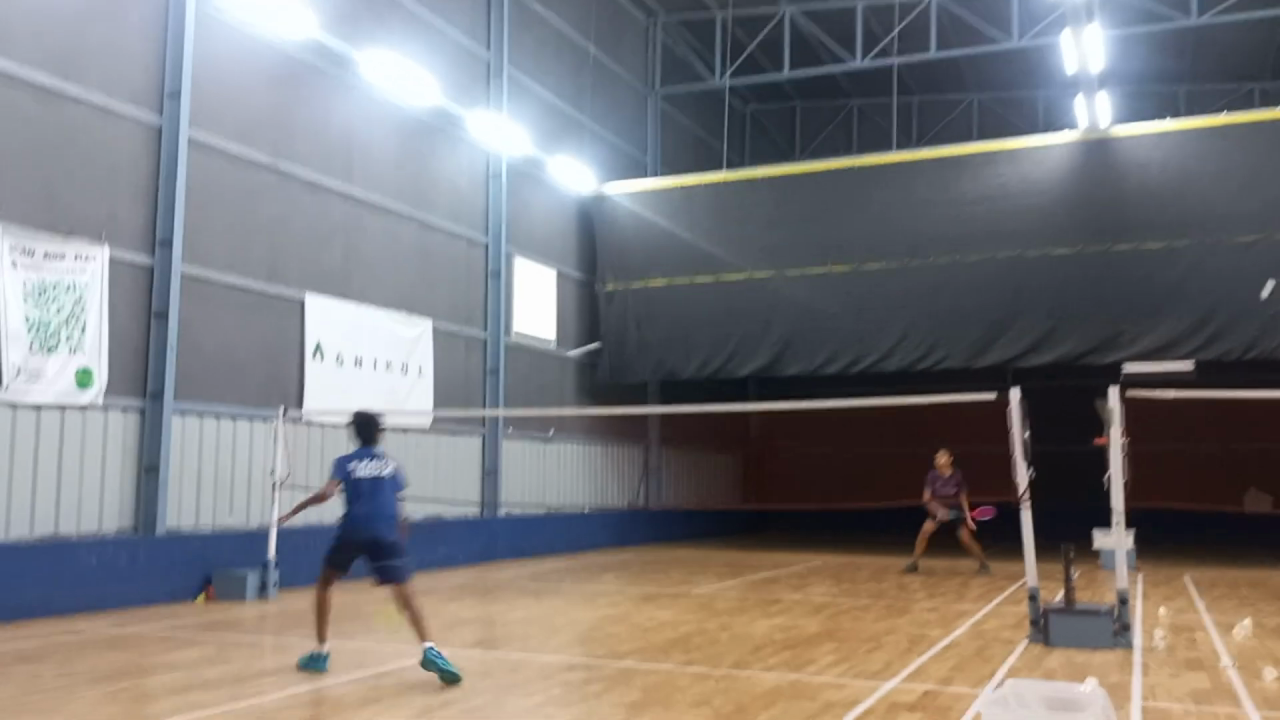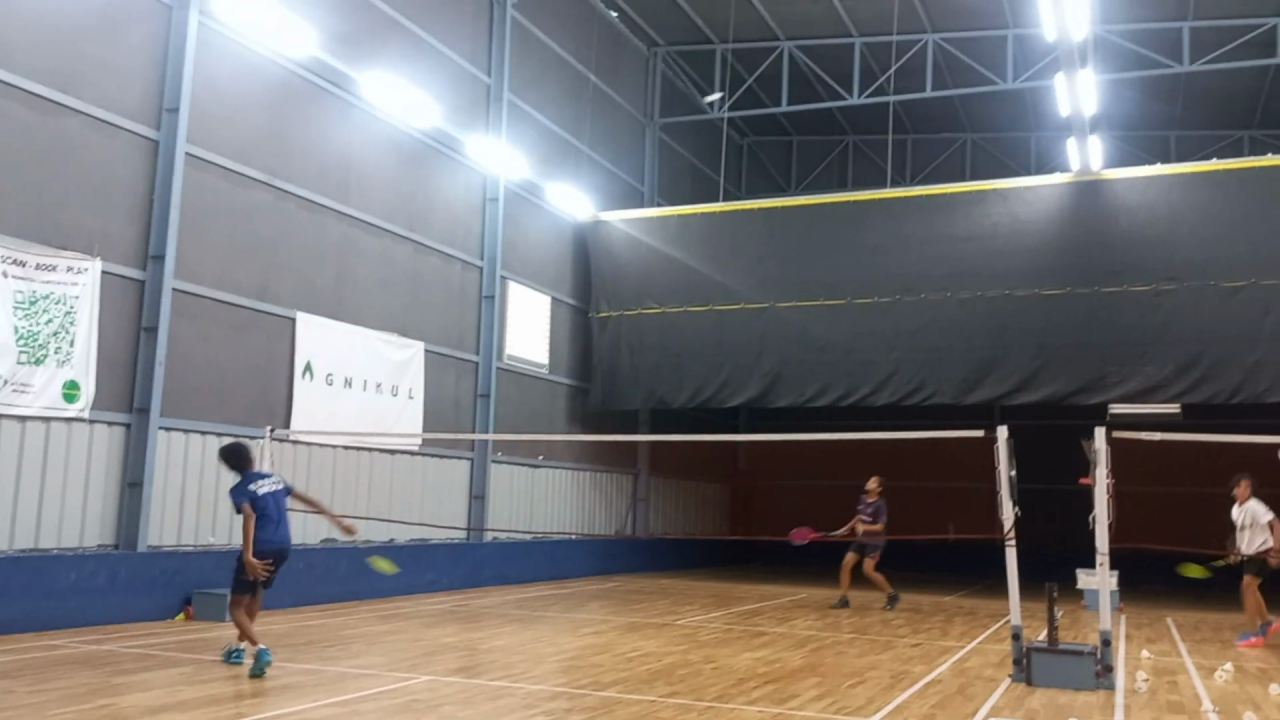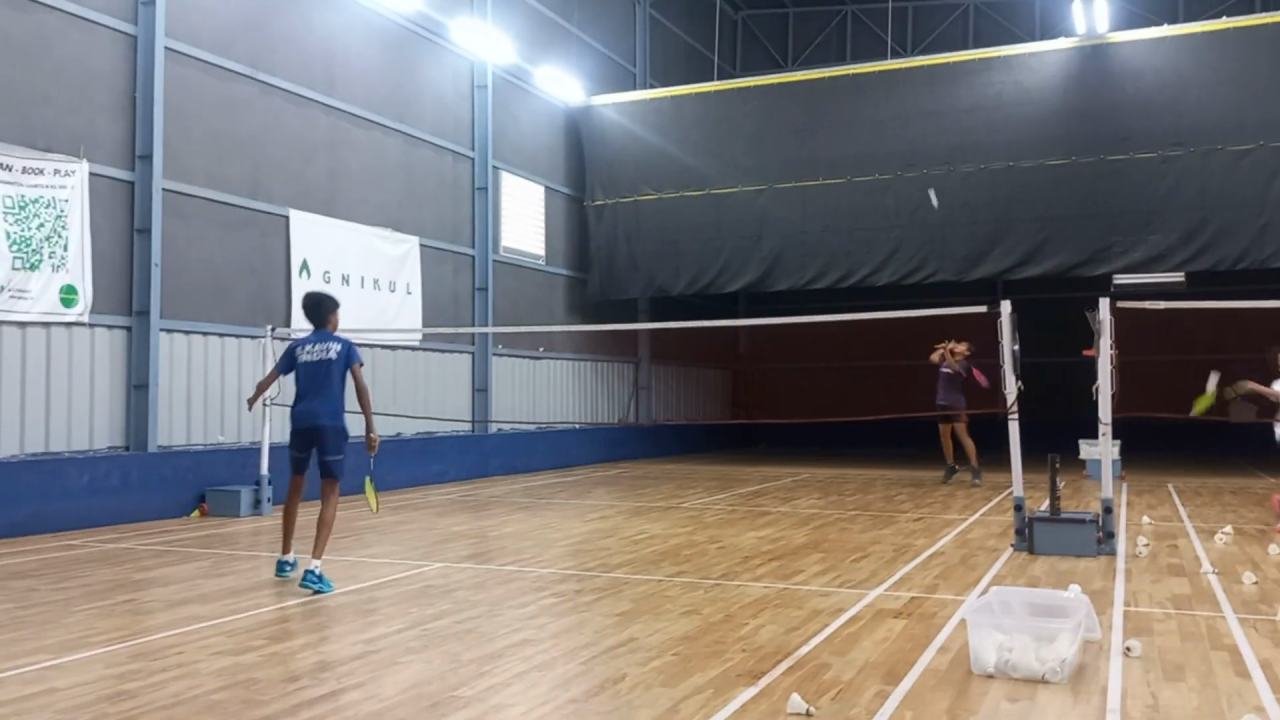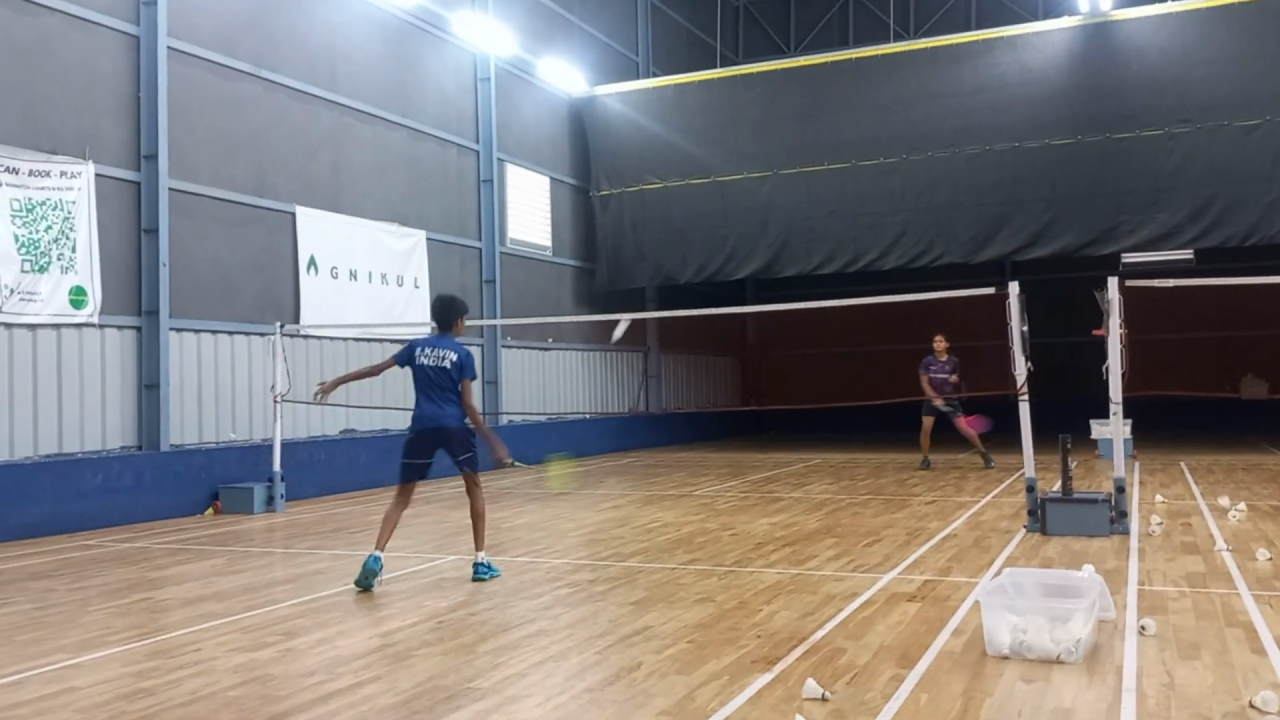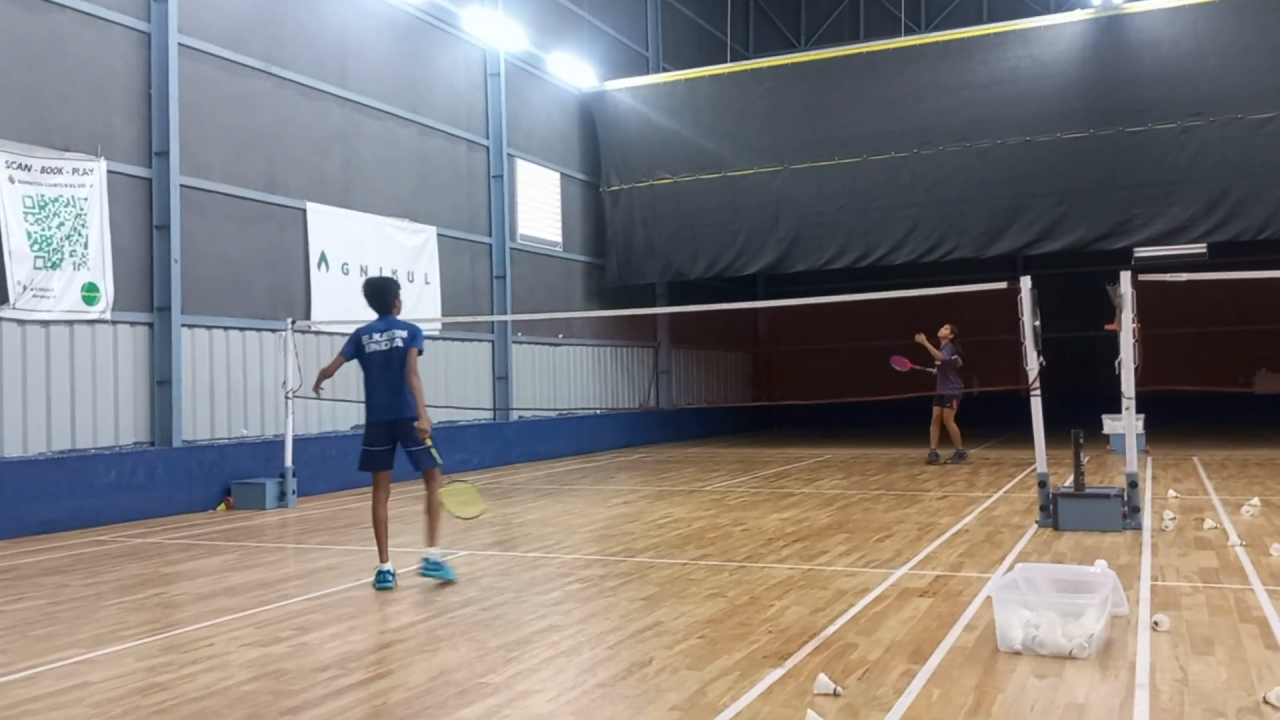
dt=1s
person 1, frame 1
left shoulder: (345, 462)
right shoulder: (391, 465)
left elbow: (326, 494)
right elbow: (397, 512)
left wrist: (294, 511)
right wrist: (399, 545)
left hip: (351, 533)
right hip: (383, 536)
left knee: (324, 585)
right knee: (406, 600)
left ankle: (320, 653)
right ankle: (429, 651)
person 1, frame 2
left shoulder: (239, 489)
right shoulder: (275, 479)
left elbow: (250, 516)
right elbow: (307, 500)
left wrist: (247, 555)
right wrist: (337, 520)
left hip: (261, 548)
right hip: (282, 546)
left knee: (237, 606)
right knee: (255, 591)
left ankle: (260, 649)
right ankle: (238, 647)
person 1, frame 3
left shoulder: (297, 347)
right shoulder: (345, 346)
left elbow: (267, 382)
right elbow: (360, 387)
left wrist: (254, 397)
right wrist: (370, 427)
left hip: (301, 423)
right hip: (330, 423)
left knee: (295, 490)
right knee: (330, 495)
left ankle: (286, 558)
right ankle: (314, 568)
person 1, frame 4
left shoulder: (416, 347)
right shoulder: (463, 354)
left elbow: (375, 369)
right elbow: (469, 406)
left wrist: (336, 382)
right wrist: (495, 443)
left hip: (421, 427)
right hip: (454, 426)
left knee: (401, 498)
right knee: (474, 488)
left ankle: (376, 557)
right ankle: (480, 561)
person 1, frame 5
left shoulder: (361, 335)
right shoulder: (409, 331)
left elbow: (329, 370)
right elbow: (411, 372)
left wrist: (319, 381)
right wrist: (422, 414)
left hip: (377, 420)
right hip: (407, 416)
left knee: (381, 490)
right knee: (433, 479)
left ankle: (385, 569)
right ankle: (432, 555)
